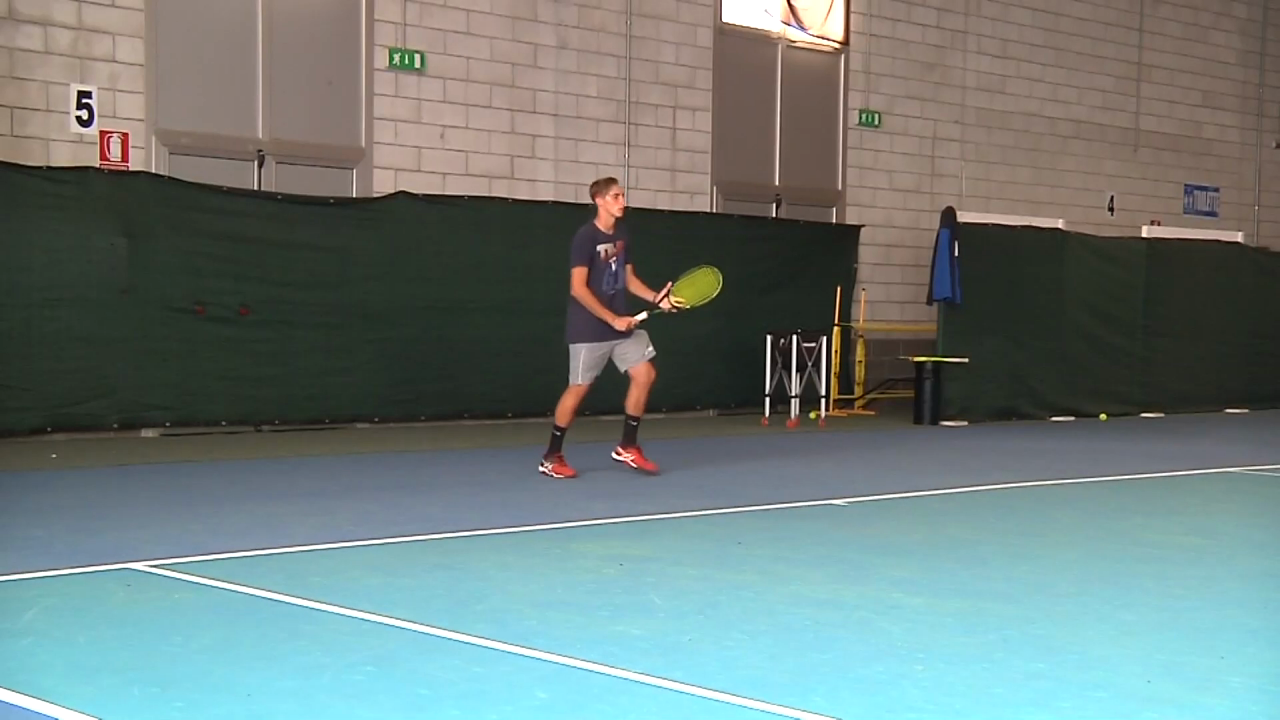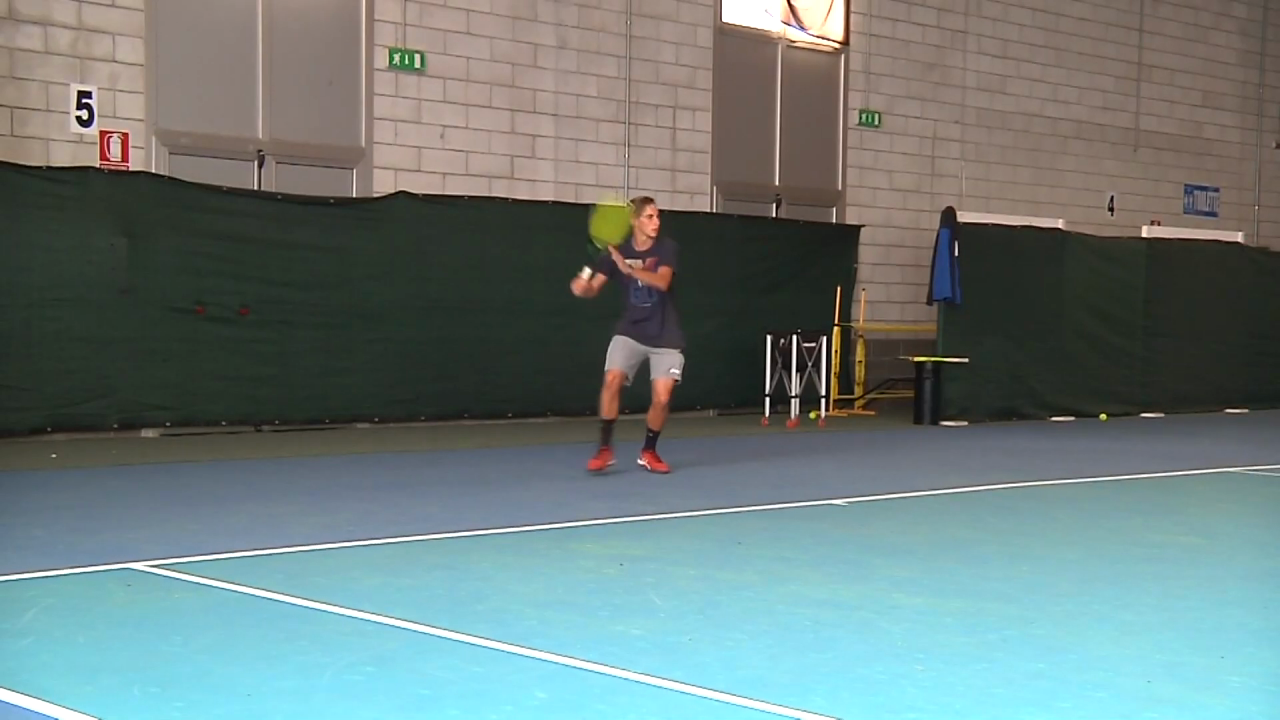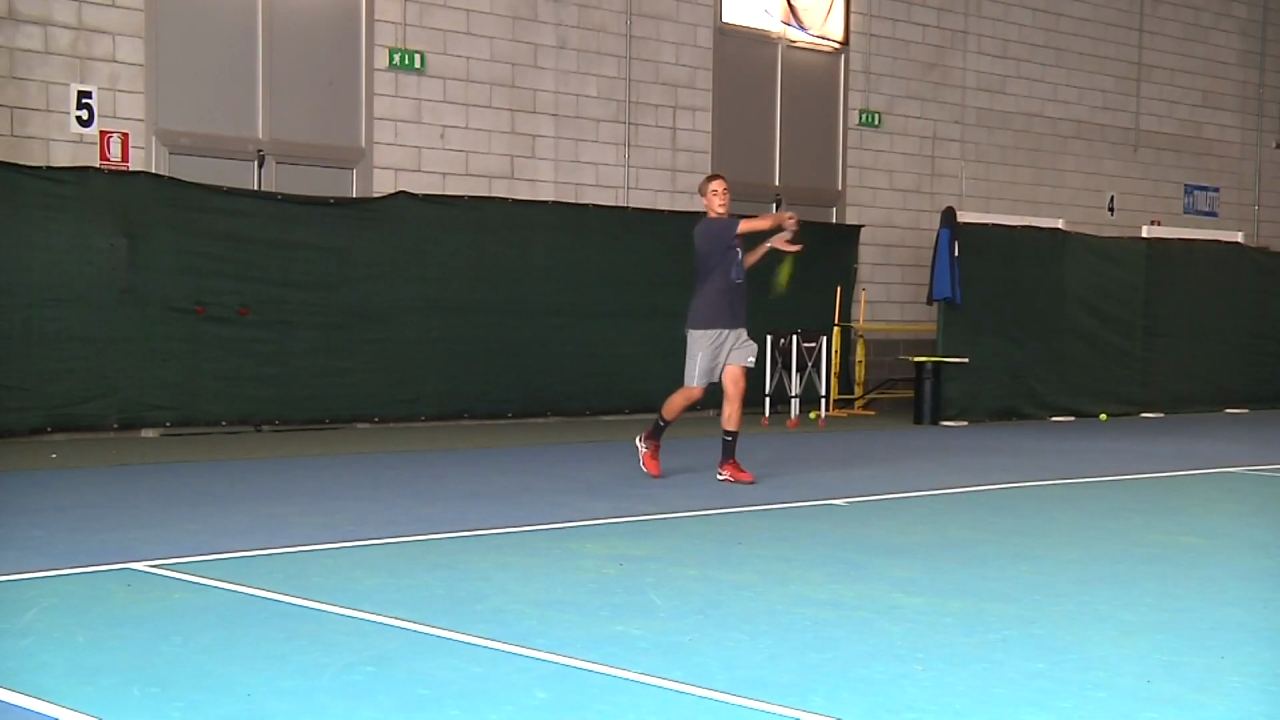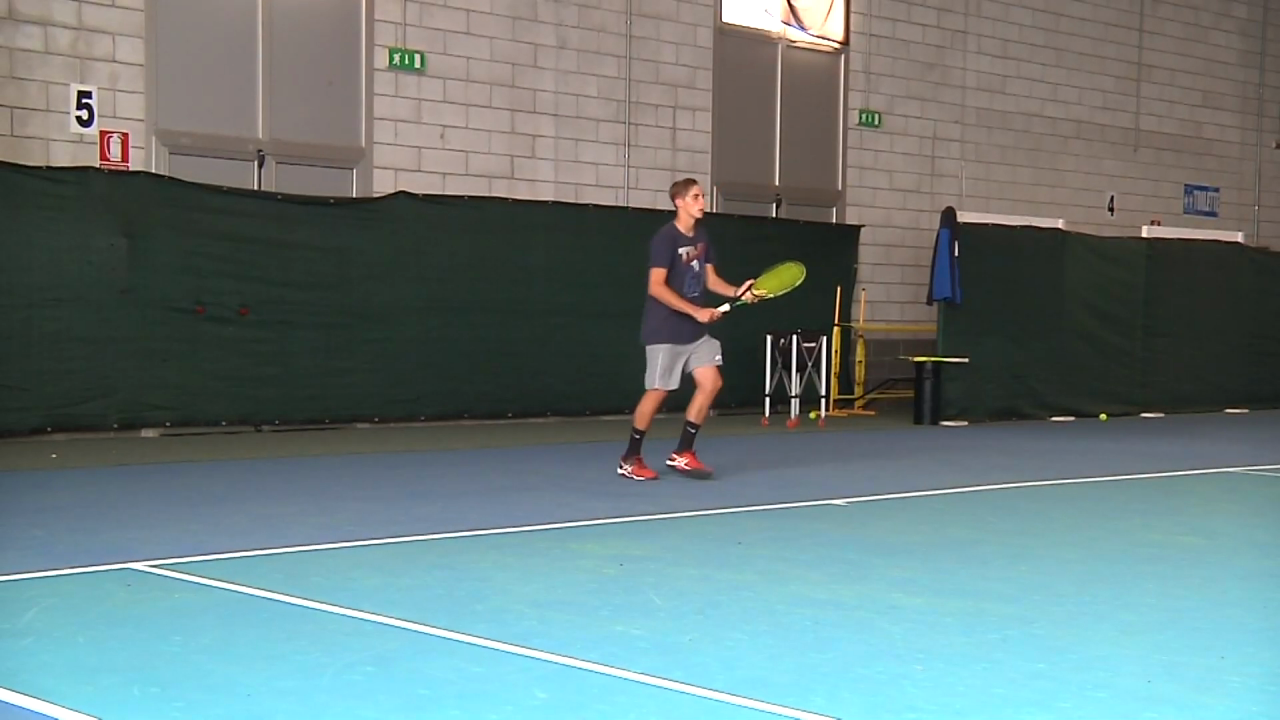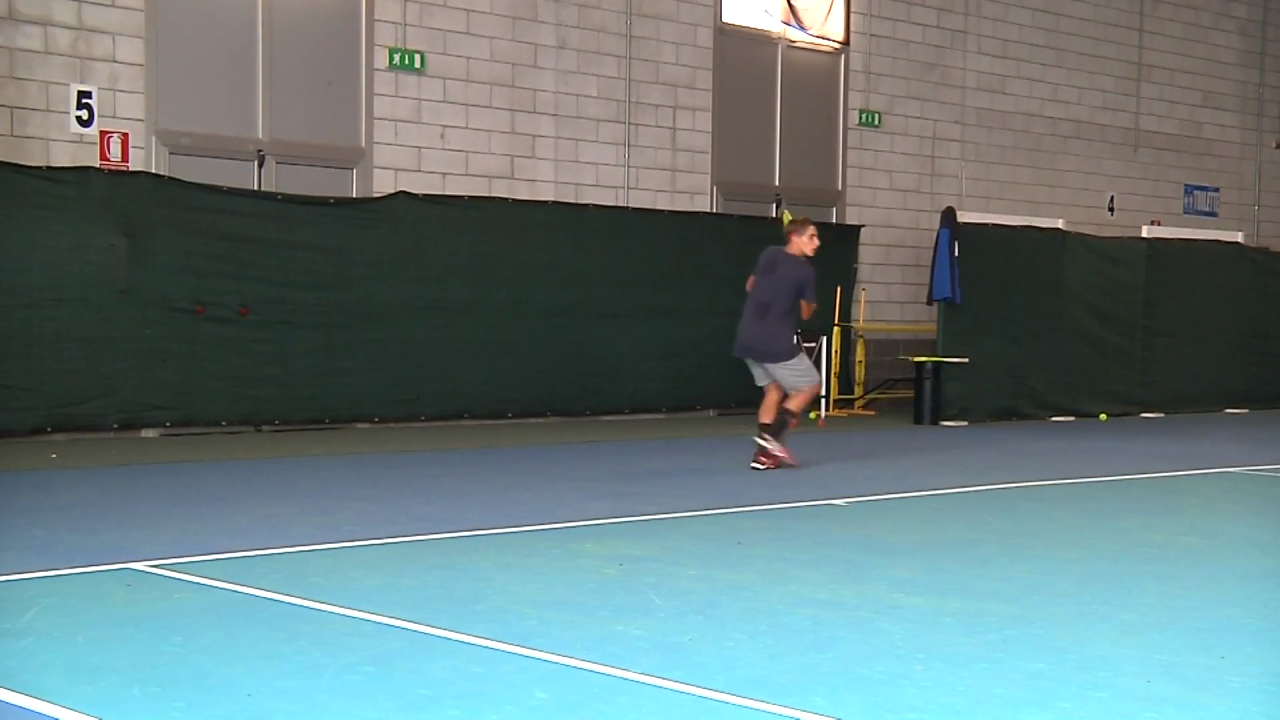
dt=1s
person 1, frame 1
left shoulder: (622, 235)
right shoulder: (585, 237)
right elbow: (577, 289)
left wrist: (657, 298)
right wrist: (613, 319)
left hip: (620, 326)
right hip: (588, 328)
left knee: (645, 374)
right knee: (579, 388)
left ankle: (628, 446)
right ankle: (552, 457)
person 1, frame 2
left shoulder: (667, 247)
right shoulder: (617, 251)
left elbow: (663, 283)
right elbow: (593, 288)
left wrist: (628, 268)
right wrist: (582, 286)
left hip: (666, 336)
right hip: (630, 333)
left knee: (662, 397)
right knee: (612, 379)
left ankle: (649, 451)
right ankle: (604, 447)
person 1, frame 3
left shoulder: (726, 227)
right shoulder: (711, 227)
left elbow: (737, 264)
right elbow: (765, 222)
left wrist: (770, 244)
right wrist: (784, 218)
left hip: (734, 323)
right hip: (707, 323)
left knee: (735, 388)
right knee: (694, 391)
left ankle: (728, 463)
right ankle: (650, 439)
person 1, frame 4
left shoulder: (702, 237)
right shoulder: (665, 238)
left elbow: (709, 279)
right elbow: (655, 287)
left wrist: (737, 292)
right wrist: (695, 311)
left hip: (693, 329)
right hip: (664, 328)
left knee: (711, 383)
right knee: (658, 392)
left ankle: (683, 452)
right ankle: (630, 459)
person 1, frame 5
left shoulder: (768, 254)
right shoulder: (804, 271)
left elbow: (750, 287)
right elbow: (805, 313)
right wrist: (811, 299)
left hip: (747, 339)
right hip: (776, 343)
left knee: (774, 389)
right knee: (812, 386)
left ankle: (764, 453)
right ankle: (772, 434)
